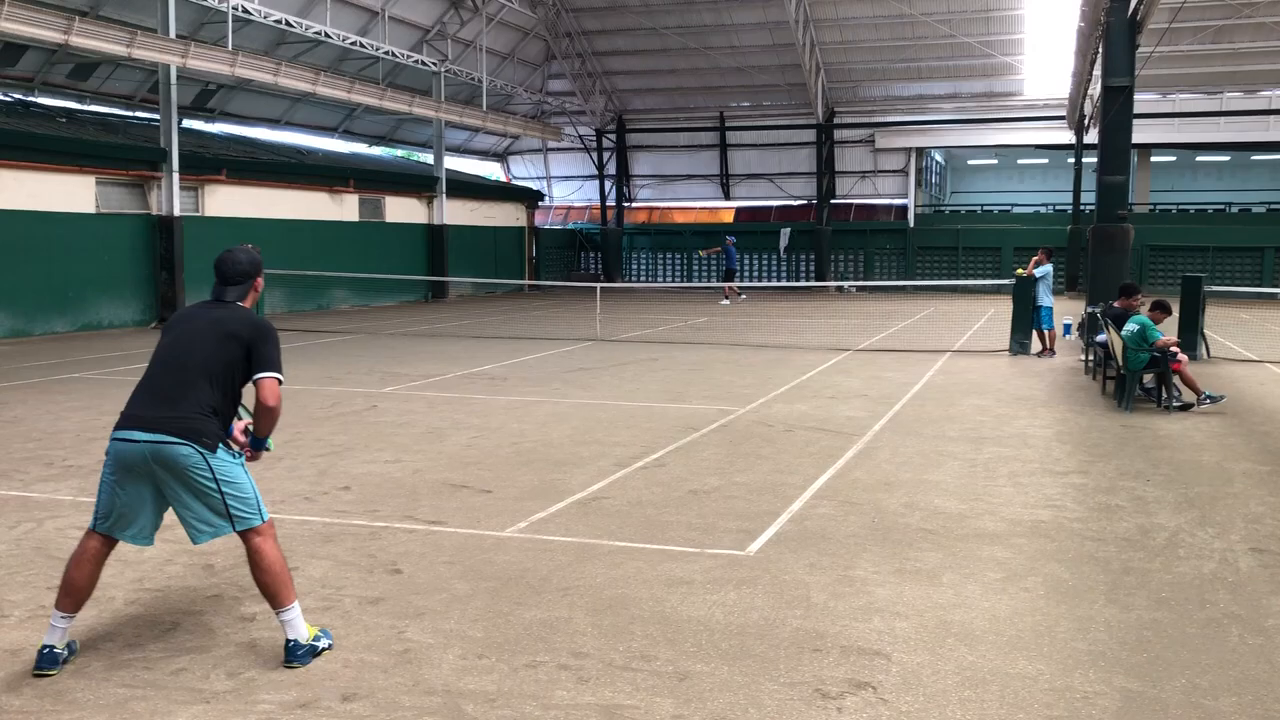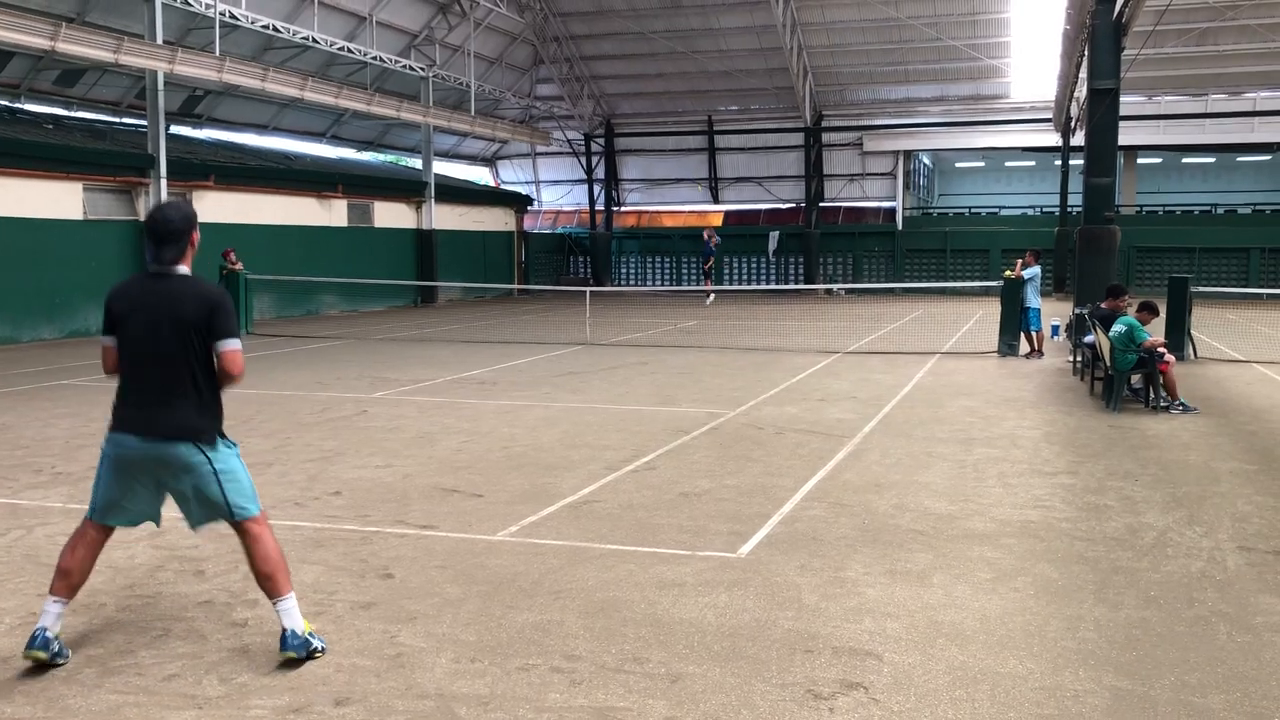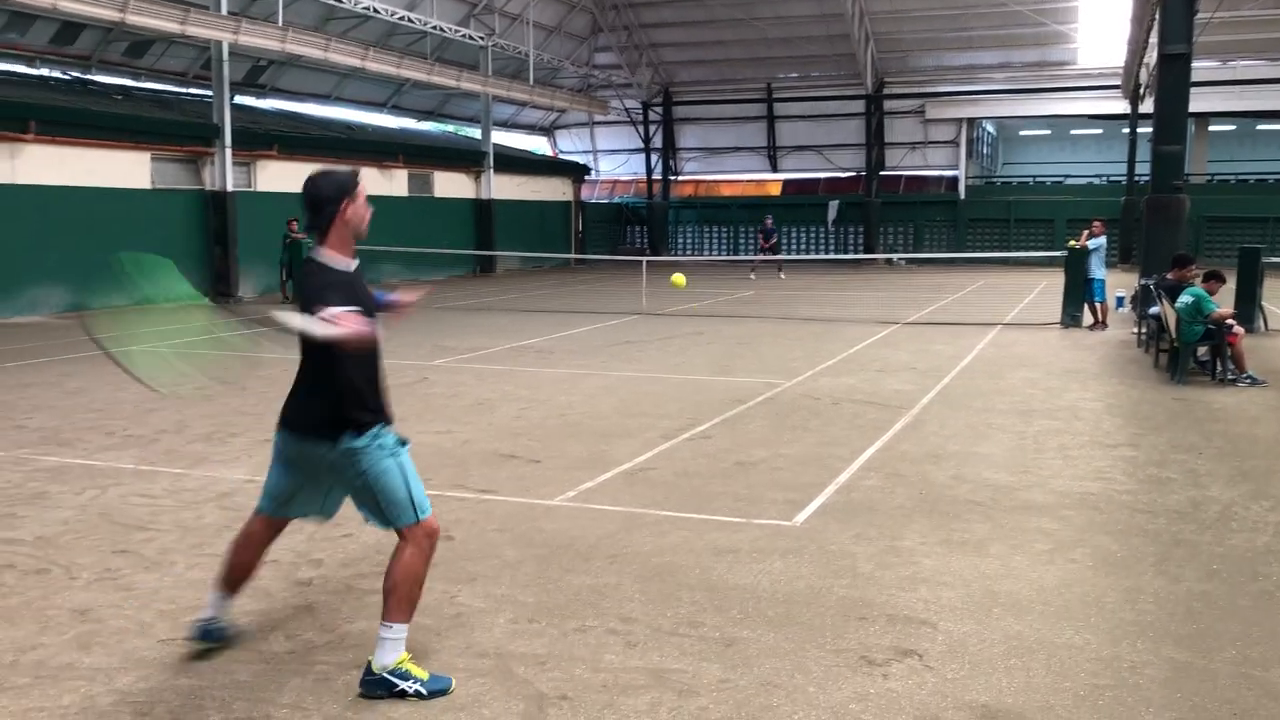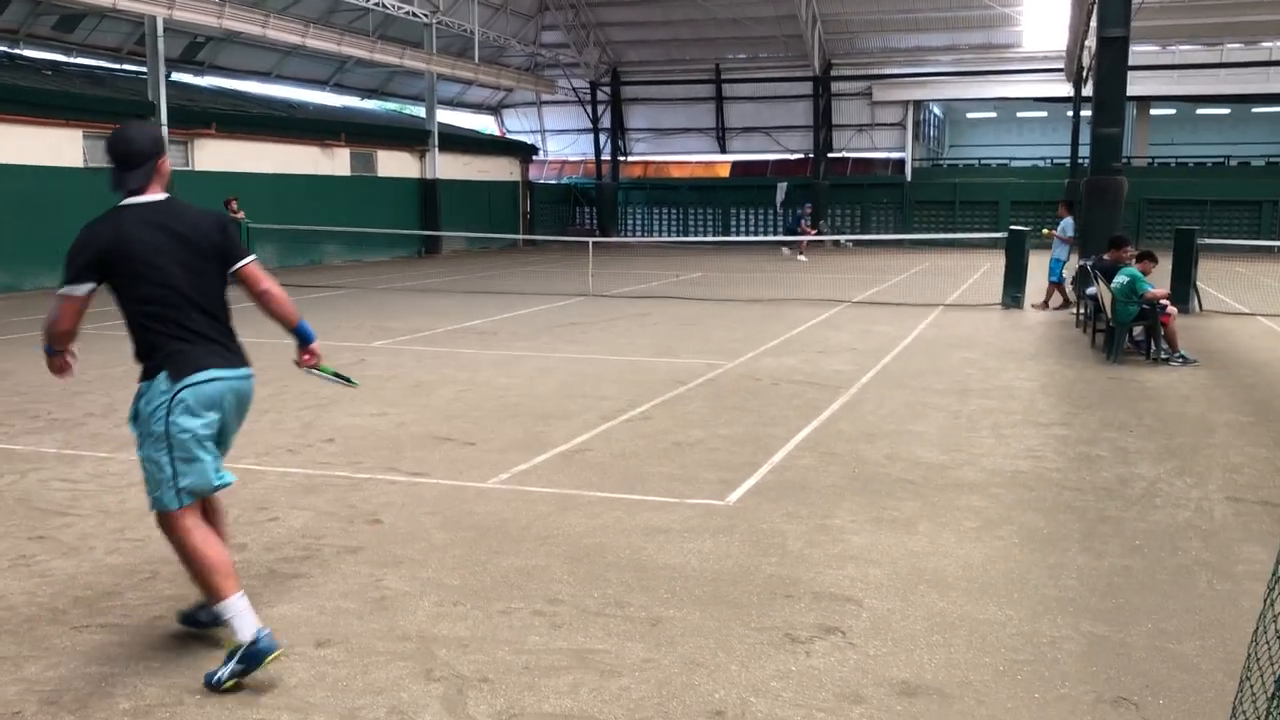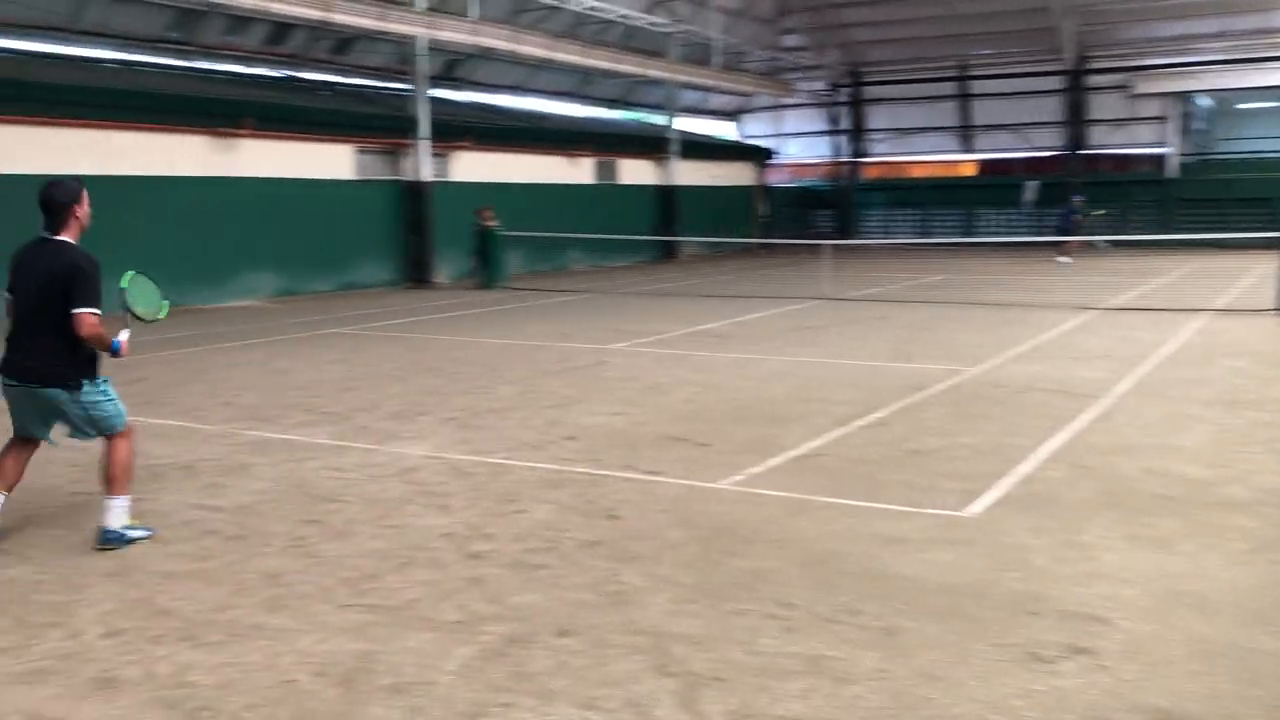
dt=1s
person 1, frame 1
left shoulder: (181, 319)
right shoulder: (258, 329)
right elbow: (269, 401)
left wrist: (228, 427)
right wrist: (258, 440)
left hip: (129, 435)
right hip: (189, 442)
left knee: (100, 536)
right knee: (258, 531)
left ankle: (53, 644)
right ankle: (299, 637)
person 1, frame 2
left shoulder: (120, 295)
right shoulder: (211, 298)
left elbow: (110, 365)
right elbow: (233, 370)
left hip: (128, 437)
right hip: (191, 439)
left knee: (94, 527)
right knee: (253, 525)
left ankle: (46, 633)
right ankle: (295, 632)
person 1, frame 3
left shoulder: (339, 268)
right shoulder: (323, 281)
right elbow: (337, 322)
left wrist: (384, 301)
right wrist: (345, 328)
left hip: (297, 426)
right hip: (354, 434)
left knee: (267, 520)
right knee: (421, 531)
left ankle: (212, 621)
right ankle: (387, 664)
person 1, frame 4
left shoulder: (100, 235)
right shoulder: (209, 222)
left elbow: (62, 324)
right elbow: (263, 286)
left wrist: (55, 350)
right wrist: (305, 336)
left hip: (178, 385)
right hip: (233, 376)
left knee: (179, 515)
right knee: (195, 488)
left ankle: (252, 641)
right ankle: (213, 604)
person 1, frame 5
right shoulder: (80, 264)
right elbow: (87, 328)
right wrist: (112, 344)
right hip: (65, 378)
right knee: (120, 435)
right ankle: (115, 524)
